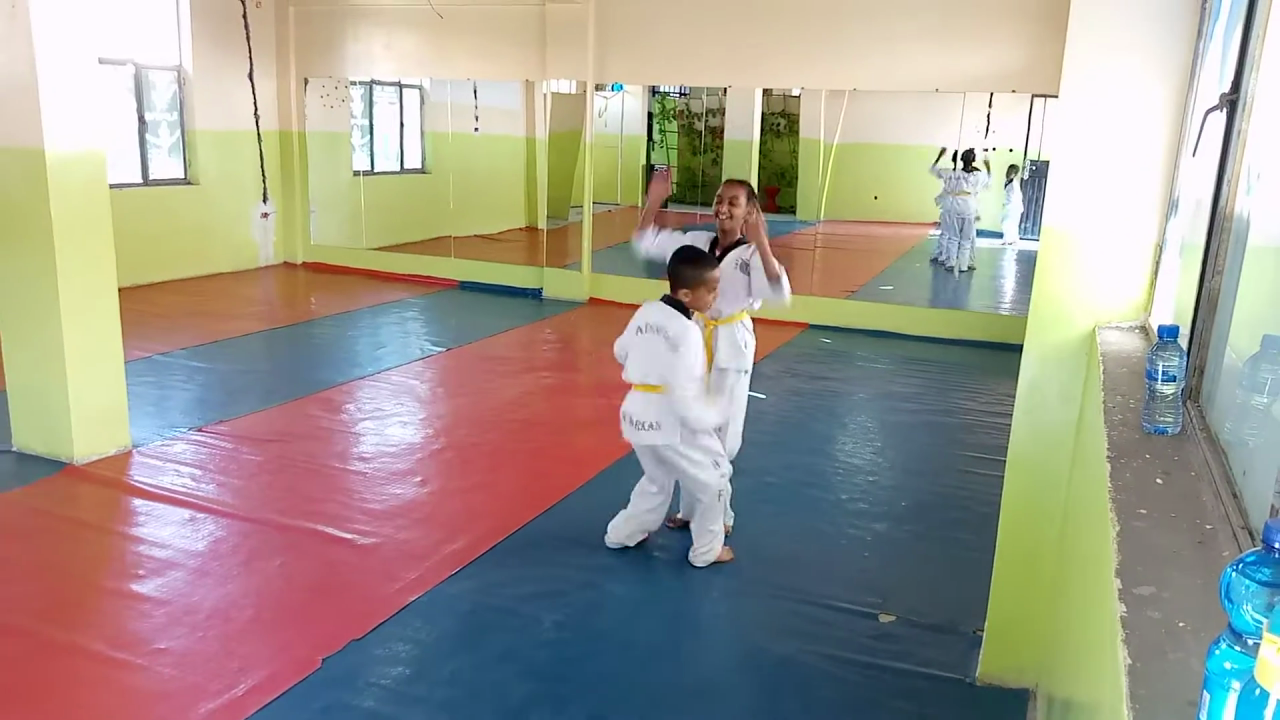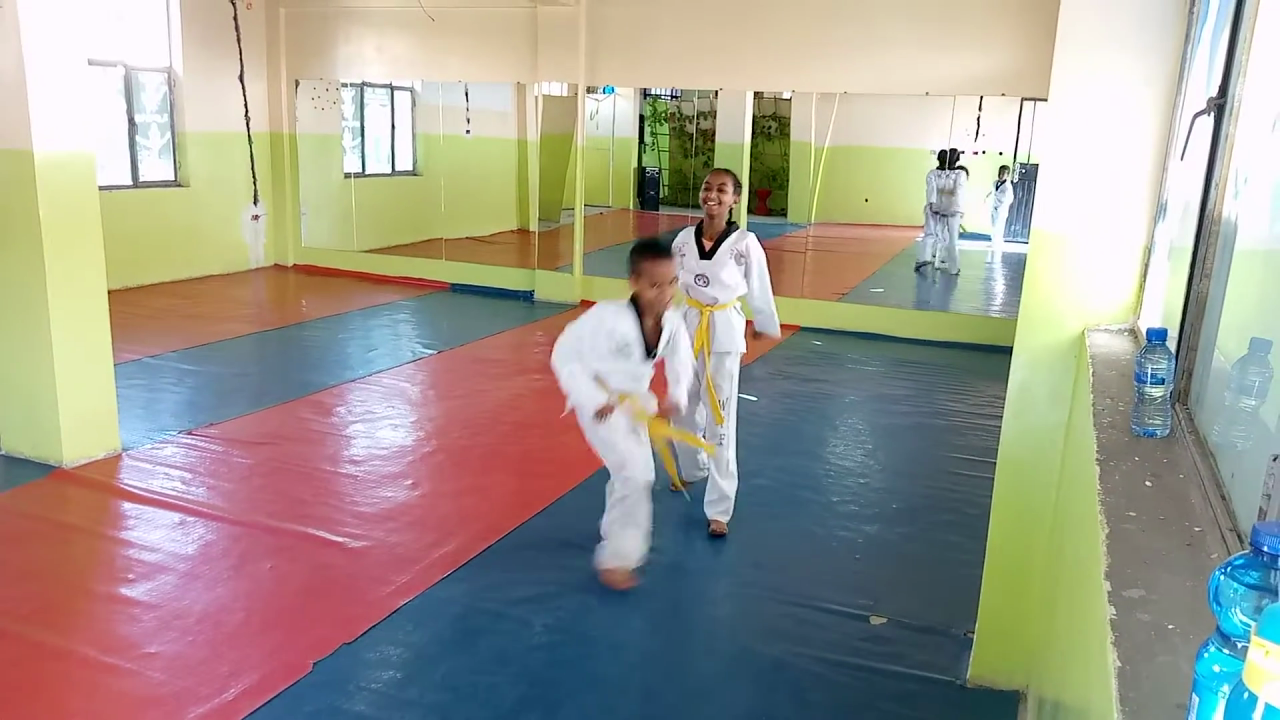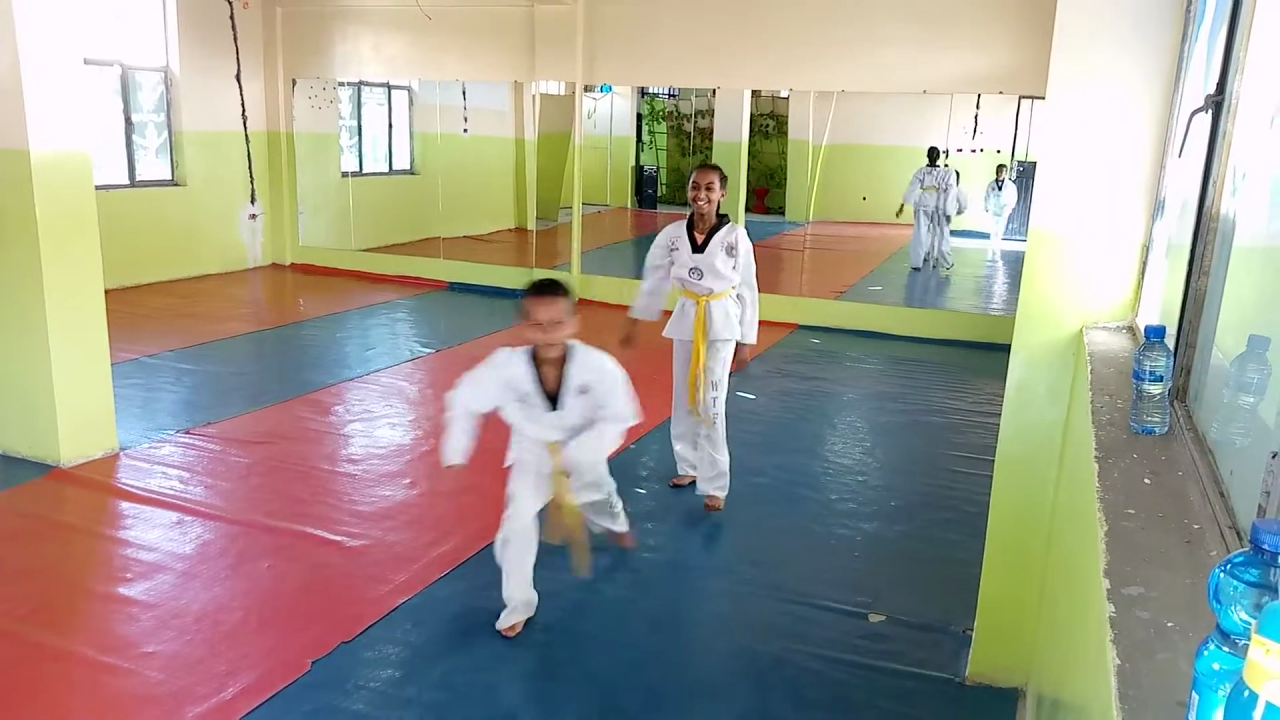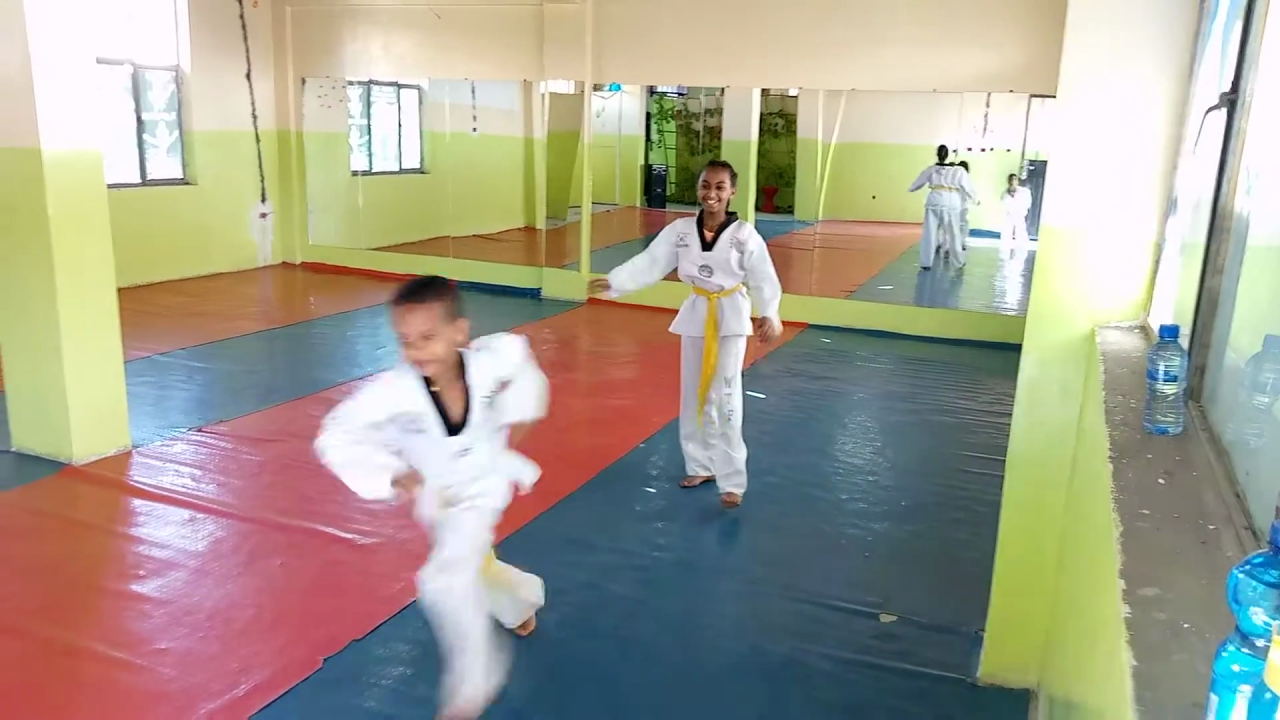
dt=0.3s
person 1, frame 1
left shoulder: (646, 312)
right shoulder: (688, 333)
left elbow: (623, 352)
right elbow: (685, 399)
right wrist: (715, 413)
left hip: (637, 413)
right hip: (668, 420)
left knee: (659, 481)
right knee: (713, 477)
left ankle: (624, 532)
right ankle: (707, 549)
person 1, frame 2
left shoulder: (671, 320)
right shoulder: (607, 317)
left elbow: (679, 358)
right elbow: (565, 355)
left wrist: (677, 397)
right wrist: (590, 401)
left hip: (634, 406)
right hip: (600, 409)
left knee: (637, 472)
right knee: (634, 475)
left ankle: (619, 536)
right ankle: (618, 558)
person 1, frame 3
left shoulder: (595, 364)
right shoulder: (506, 365)
left elbow: (619, 413)
right elbow: (464, 400)
left wrist: (588, 452)
right wrist: (456, 453)
left hip: (581, 453)
right hip: (531, 454)
left knee: (600, 499)
right knee: (517, 529)
left ankle: (615, 524)
right ankle: (518, 605)
person 1, frame 4
left shoulder: (488, 358)
right shoulder: (391, 390)
left elbow: (515, 353)
right elbow: (338, 441)
left wrist: (519, 413)
right wrist: (390, 474)
left hip: (478, 490)
right hip: (434, 498)
left knee: (445, 582)
right knee: (474, 571)
left ankle: (476, 679)
right ankle: (523, 600)
person 2, frame 1
left shoulder: (752, 255)
right shoulder: (698, 242)
left elbow: (778, 292)
right elbow: (646, 244)
left wrist: (760, 240)
right wrist: (653, 202)
left hip: (730, 351)
left knee: (719, 439)
right ankle: (691, 508)
person 2, frame 2
left shoulder: (746, 244)
right shoulder: (683, 239)
left elbow: (761, 295)
left wrist: (769, 330)
left hip: (724, 333)
right hip: (688, 327)
left knee: (719, 421)
right knee: (685, 410)
left ankle: (719, 509)
right ankle: (692, 471)
person 2, frame 3
left shoulder: (736, 238)
right shoulder: (671, 236)
left elbow: (747, 290)
right elbow: (653, 283)
left wrist: (745, 340)
right wrist: (635, 319)
left hip: (721, 323)
right hip: (685, 318)
left knee: (710, 403)
right knee: (683, 399)
left ankle: (715, 485)
right ankle: (690, 466)
person 2, frame 4
left shoulder: (744, 235)
right shoulder: (680, 230)
left elbow: (763, 280)
right elbow: (648, 263)
left wrist: (768, 316)
right wrist: (612, 283)
left hip: (731, 318)
right hip: (695, 315)
left knee: (725, 400)
right knee: (694, 396)
left ankle: (731, 481)
right ankle: (702, 465)
